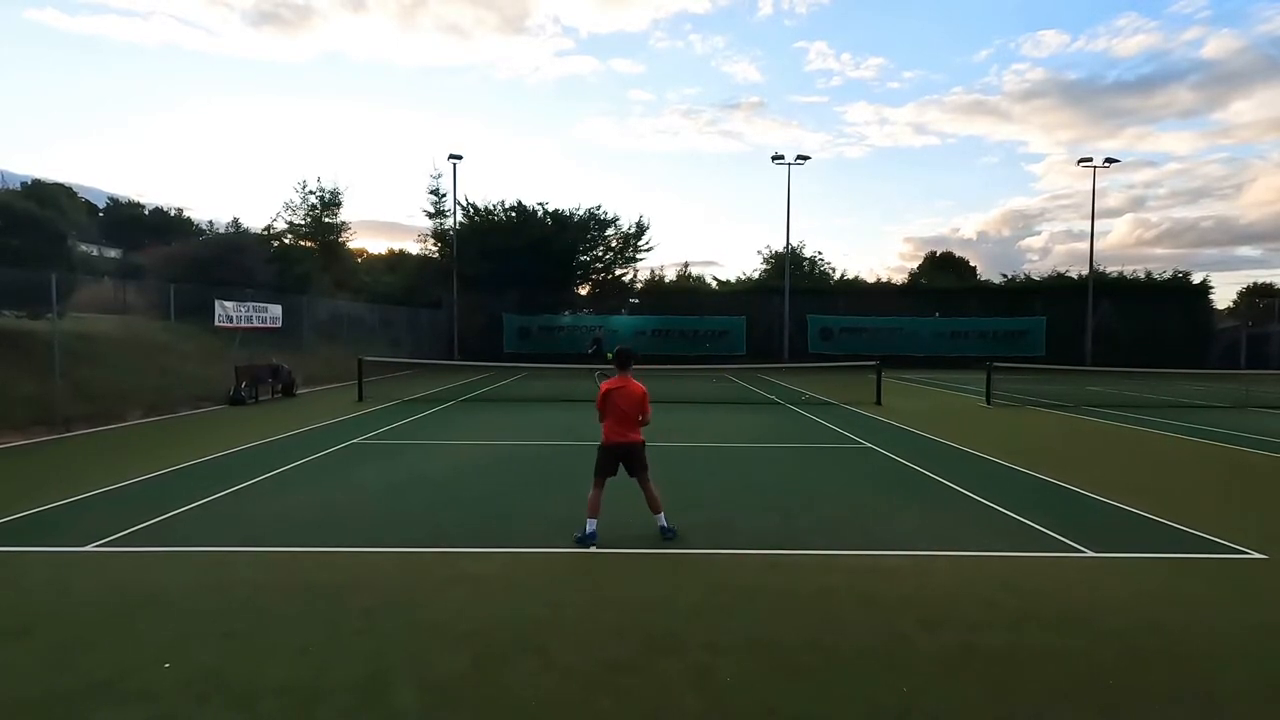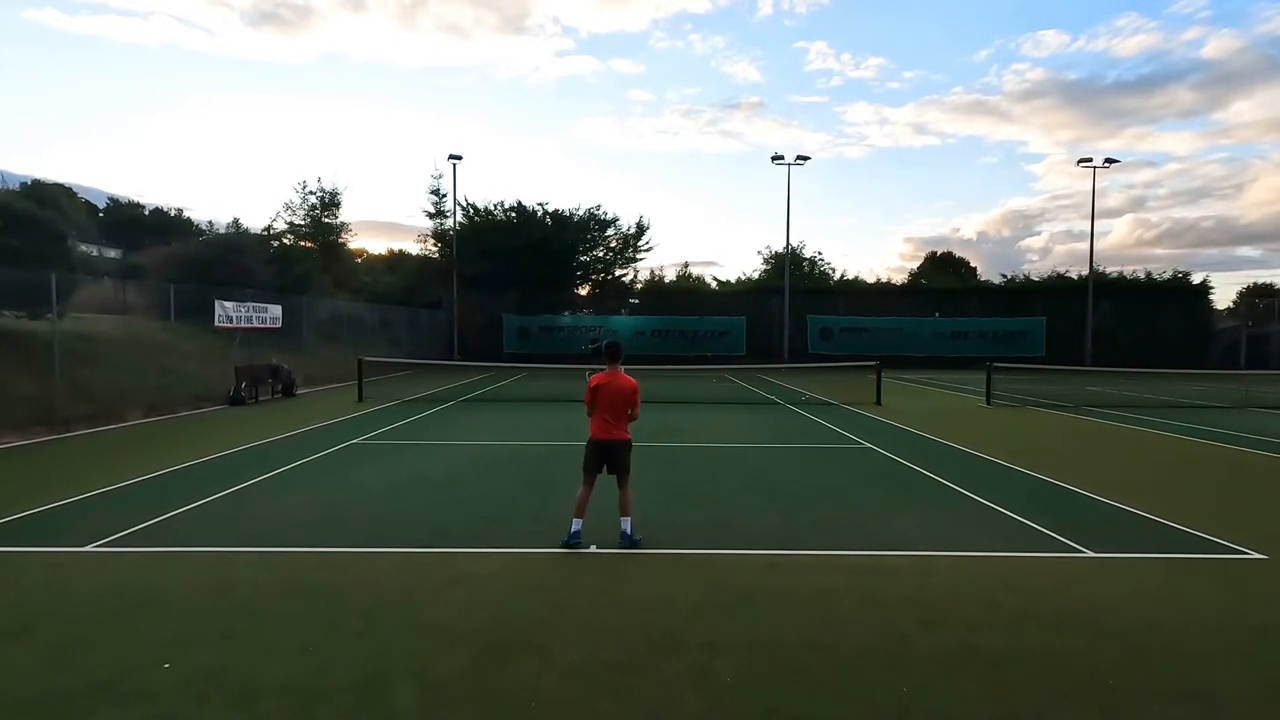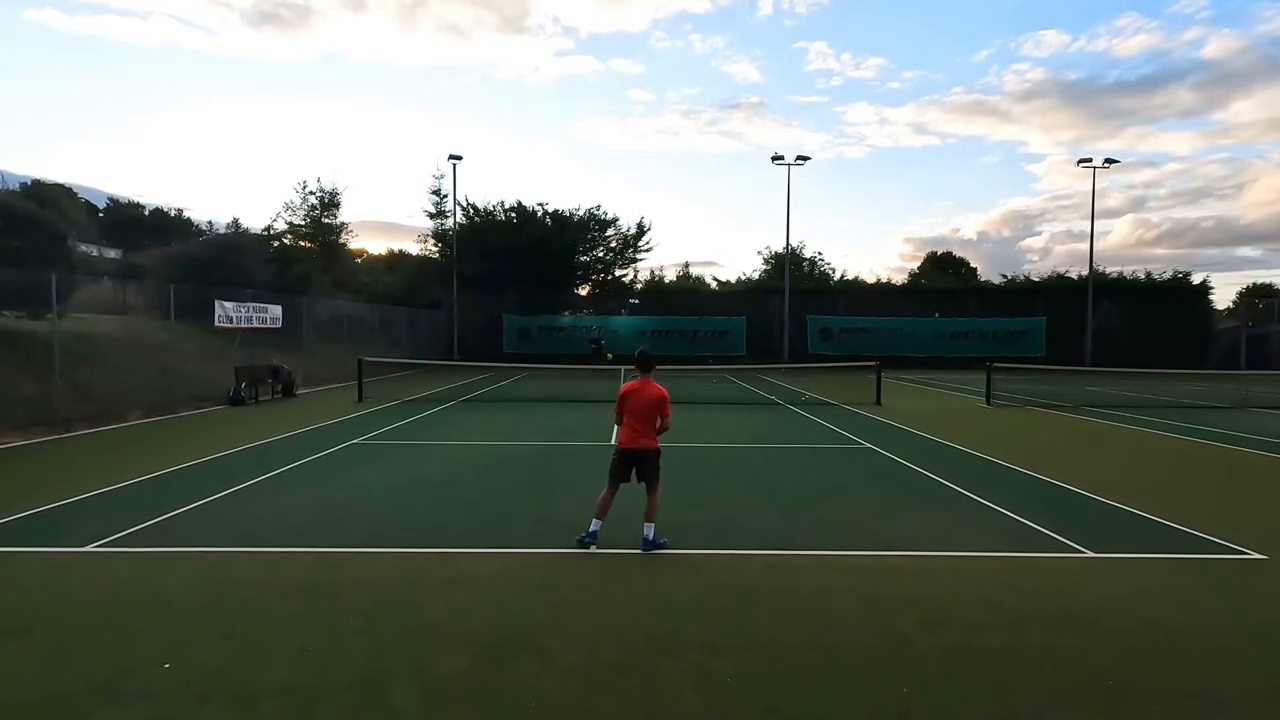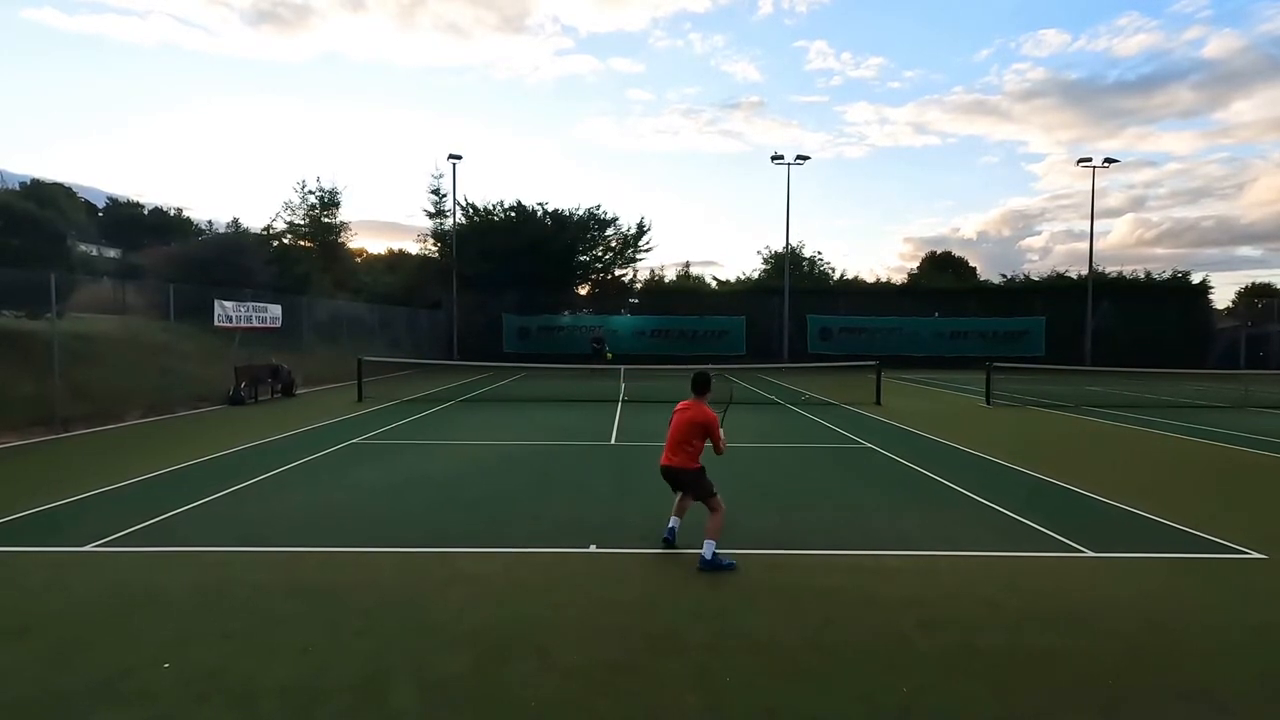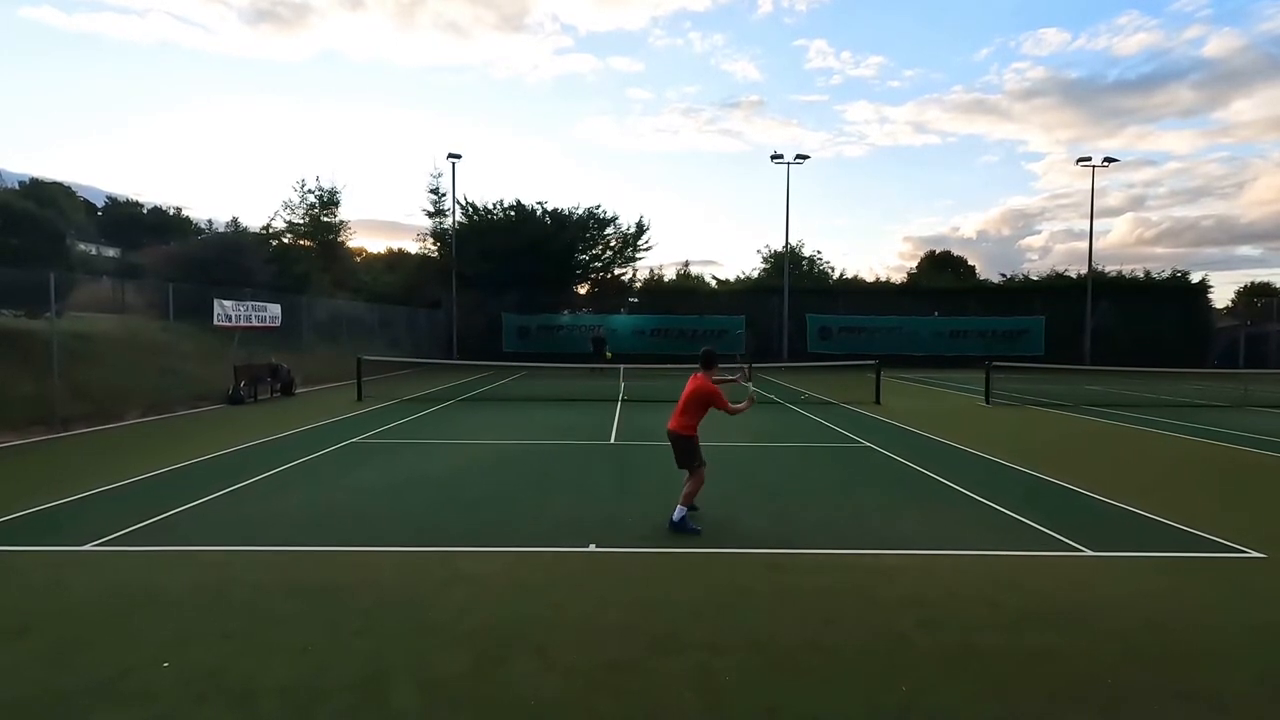
dt=0.5s
person 1, frame 1
left shoulder: (606, 387)
right shoulder: (641, 389)
left elbow: (601, 417)
right elbow: (646, 420)
left hip: (611, 444)
right hip: (634, 443)
left knee: (597, 486)
right knee: (646, 485)
left ankle: (590, 532)
right ankle: (664, 526)
person 1, frame 2
left shoulder: (594, 381)
right shoulder: (631, 384)
left elbow: (589, 412)
right elbow: (635, 415)
left hip: (597, 440)
right hip: (620, 441)
left knee: (587, 486)
right knee: (624, 486)
left ankle: (575, 532)
right ankle: (626, 532)
person 1, frame 3
left shoulder: (626, 389)
right shoulder: (661, 393)
left elbow: (618, 421)
right elbow: (665, 425)
left hip: (625, 447)
right hip: (649, 449)
left knee: (610, 490)
right knee: (652, 491)
left ankle: (592, 532)
right ankle: (649, 537)
person 1, frame 4
left shoulder: (680, 407)
right shoulder: (709, 416)
right elbow: (718, 451)
right wrist: (722, 443)
left hip: (667, 466)
right hip: (688, 468)
left knee: (686, 492)
right knee: (717, 509)
left ankle: (671, 530)
right ankle: (708, 557)
person 1, frame 5
left shoulder: (696, 377)
right shoulder: (710, 390)
right elbow: (730, 410)
left wrist: (732, 379)
right wrist: (747, 403)
left hip: (676, 430)
right hip: (684, 434)
left knee: (697, 469)
right knee: (697, 477)
left ankle: (685, 502)
right ankle: (677, 519)
